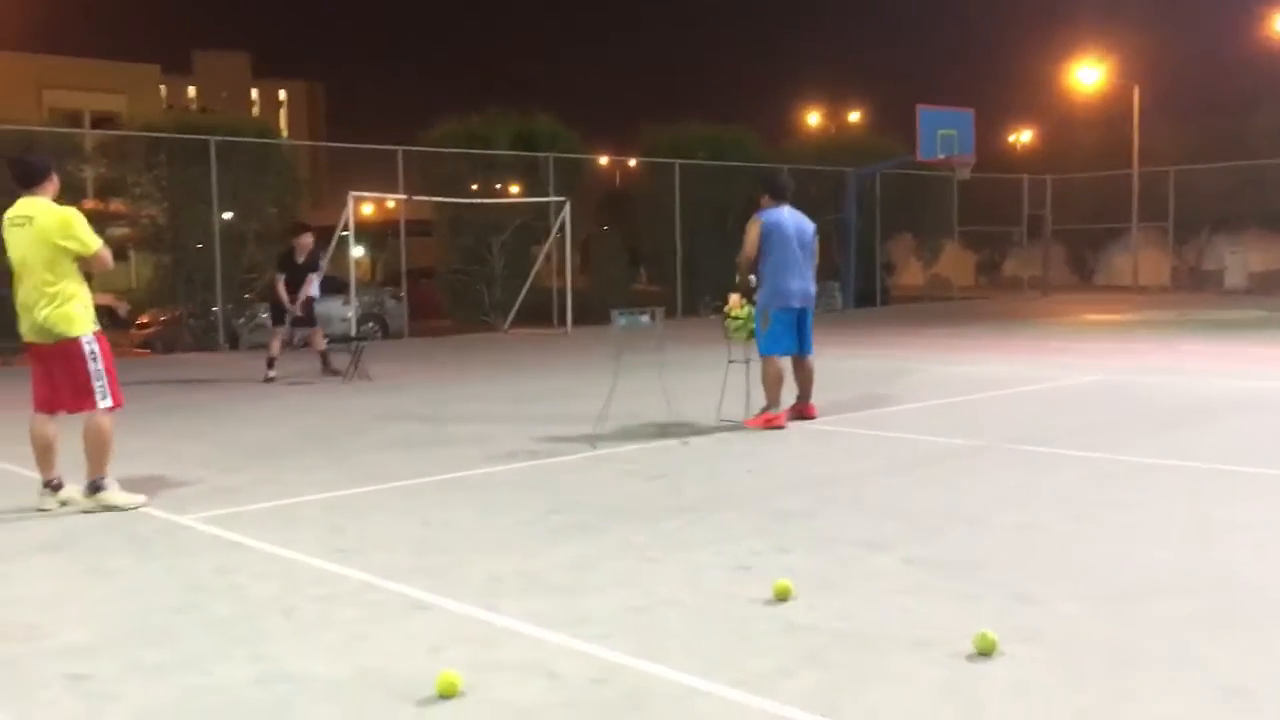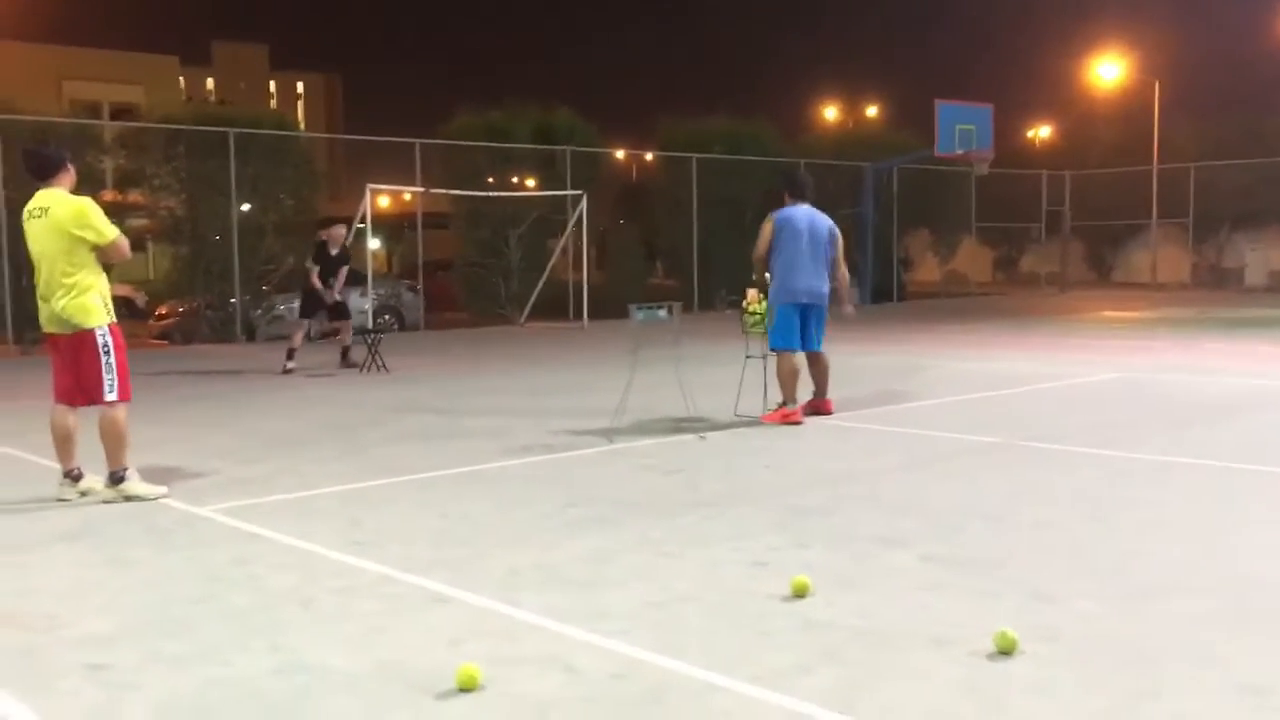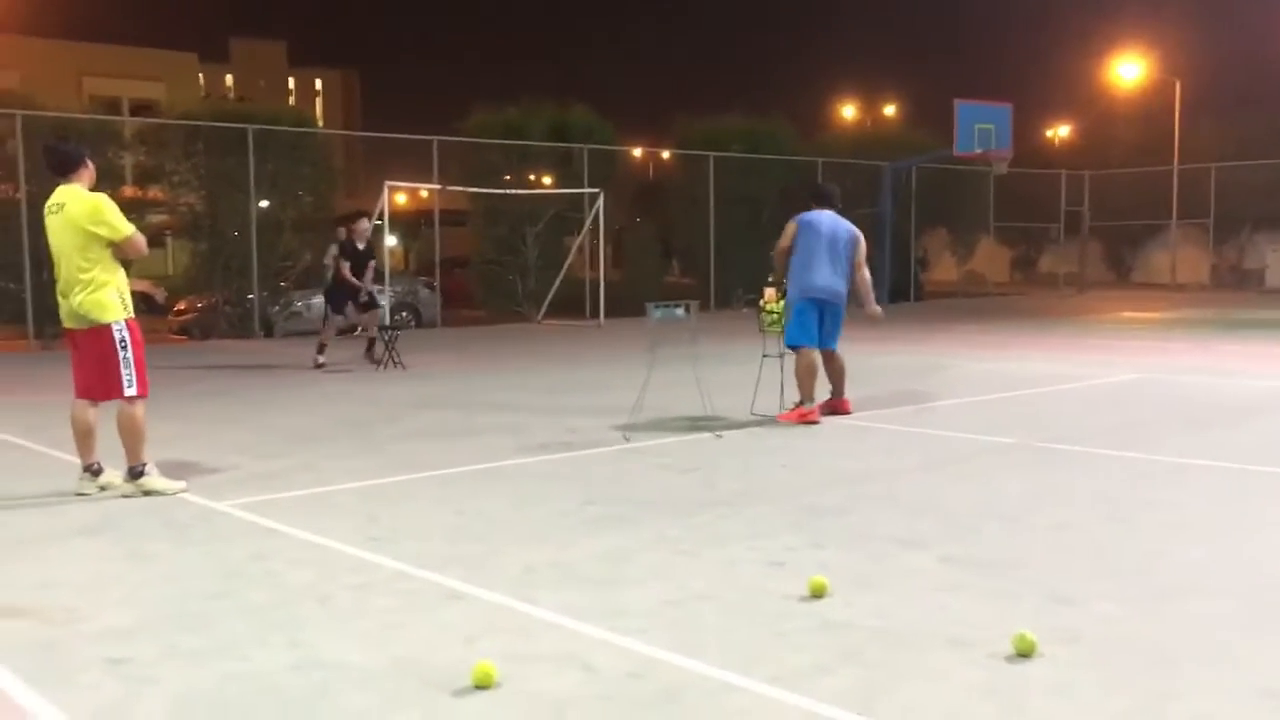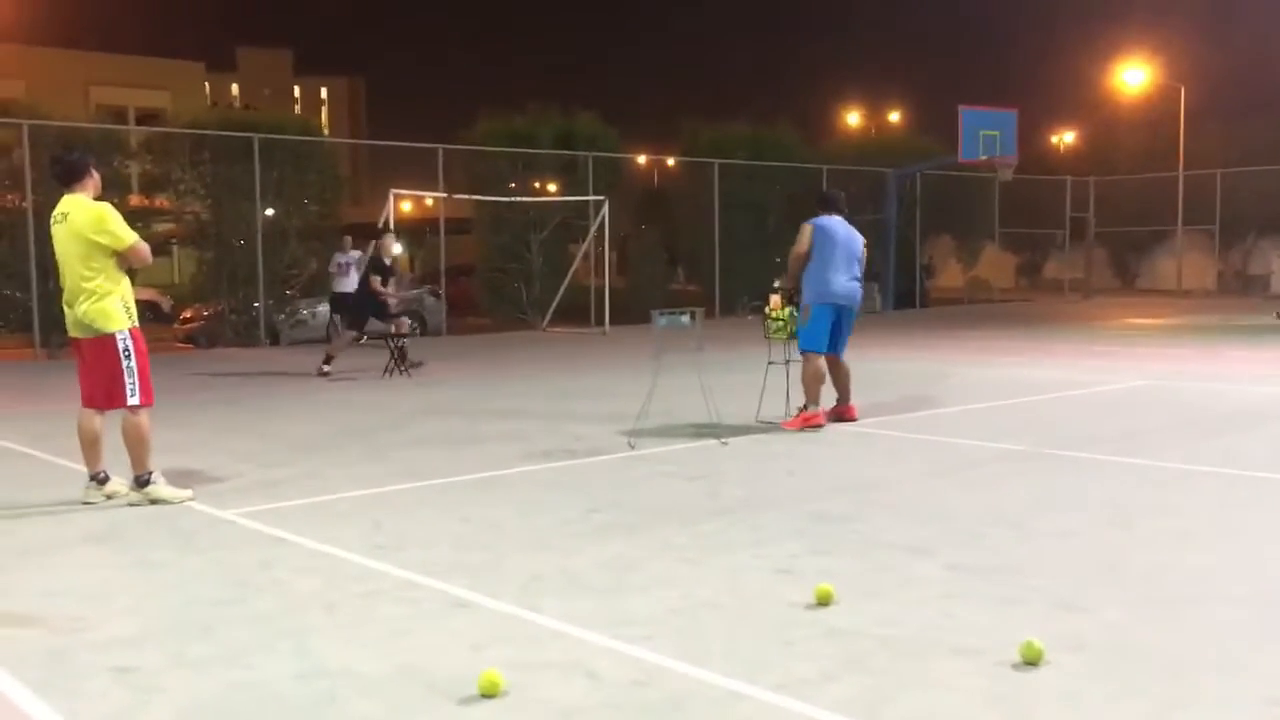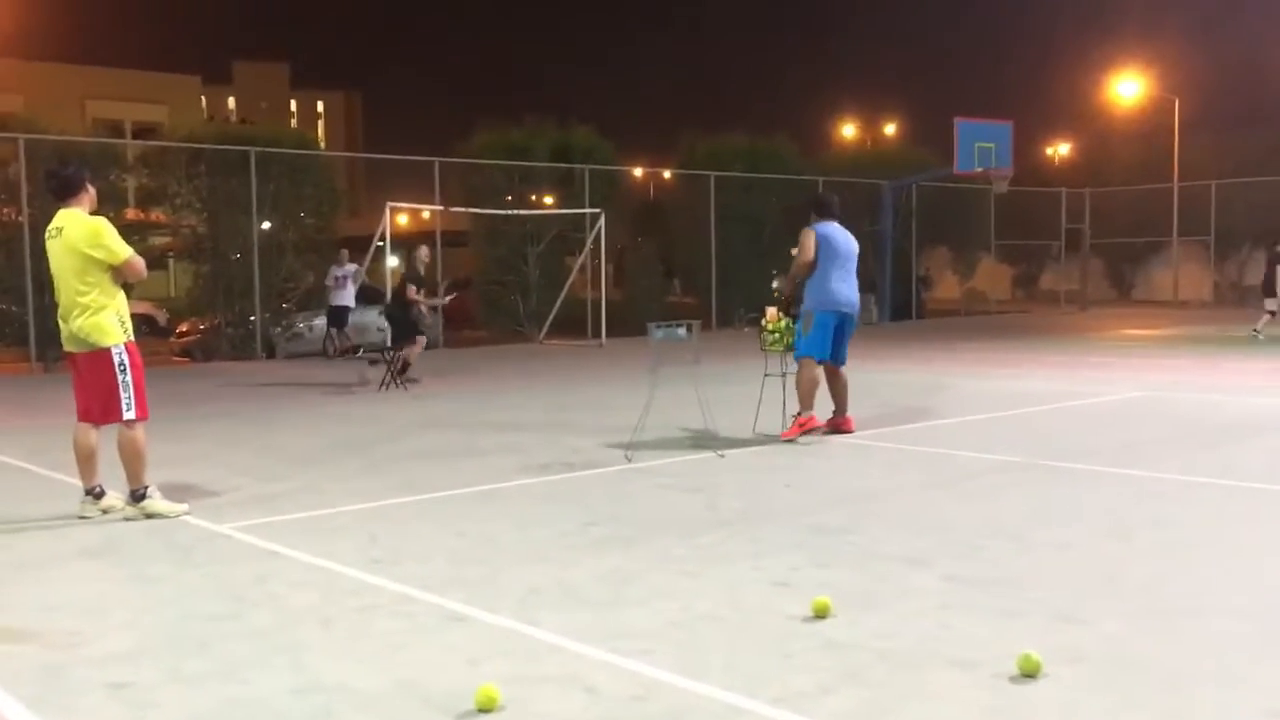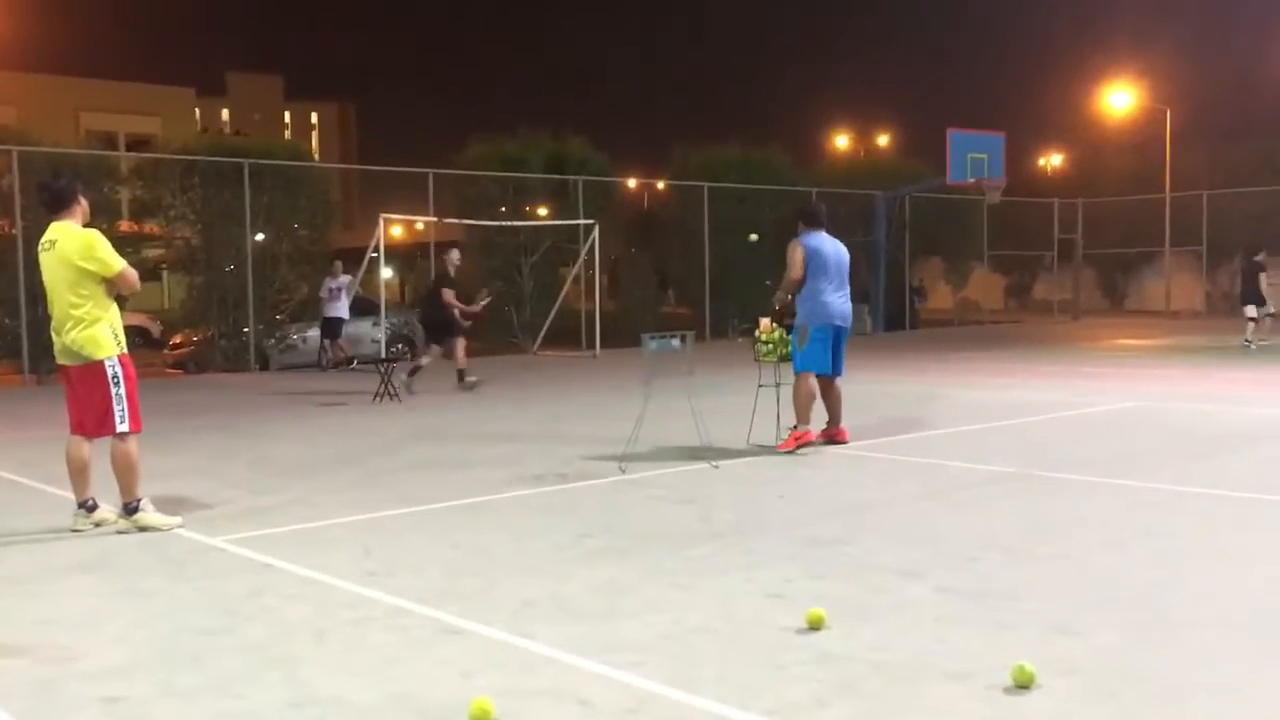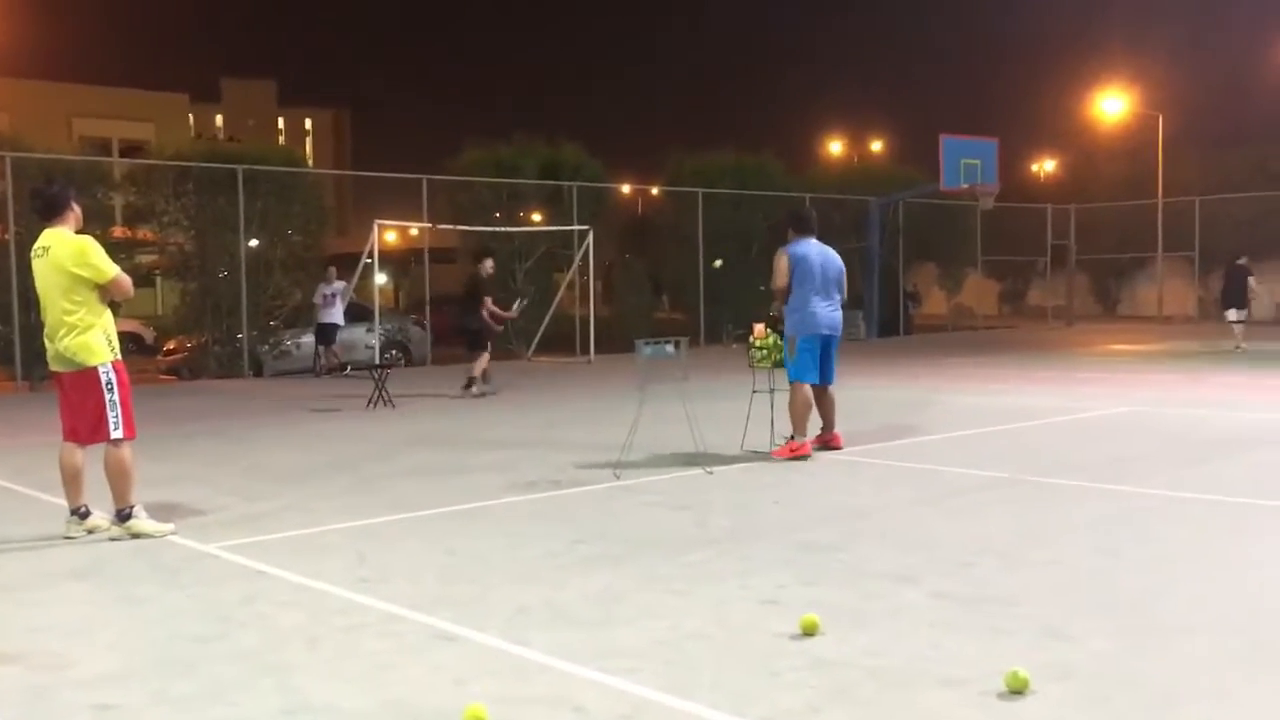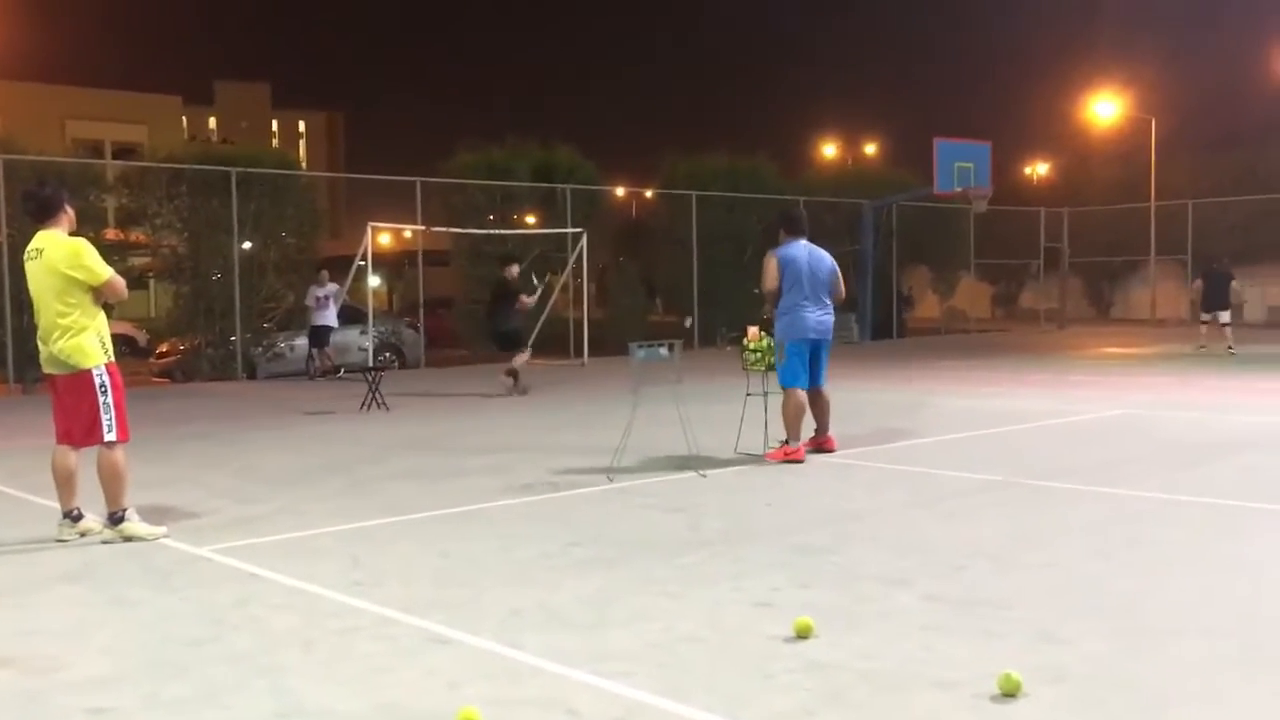
dt=0.2s
person 1, frame 1
right shoulder: (63, 217)
right elbow: (104, 262)
left hip: (35, 326)
right hip: (72, 324)
left knee: (44, 410)
right knee: (101, 405)
left ankle: (51, 487)
right ankle: (99, 486)
person 1, frame 2
left shoulder: (31, 211)
right shoulder: (78, 207)
right elbow: (121, 251)
left wrist: (89, 249)
left hip: (55, 316)
right hip: (89, 315)
left knee: (65, 400)
right knee: (113, 399)
left ankle: (71, 477)
right ankle: (120, 478)
person 1, frame 3
left shoulder: (53, 206)
right shoulder: (94, 202)
right elbow: (138, 247)
right wrist: (118, 241)
left hip: (75, 311)
right hip: (107, 310)
left knee: (86, 395)
right knee: (131, 393)
left ankle: (91, 472)
right ankle: (139, 472)
person 1, frame 4
left shoulder: (60, 215)
right shoulder: (98, 212)
right elbow: (142, 256)
right wrist: (125, 250)
left hip: (81, 319)
right hip: (111, 319)
left knee: (92, 404)
right knee: (135, 402)
left ankle: (97, 480)
right ankle: (144, 481)
person 1, frame 5
left shoulder: (55, 230)
right shoulder: (93, 226)
right elbow: (137, 271)
left wrist: (112, 273)
right wrist: (119, 266)
left hip: (76, 333)
right hip: (106, 333)
left knee: (88, 418)
right knee: (131, 416)
left ankle: (92, 495)
right ankle: (140, 496)
person 1, frame 6
left shoulder: (47, 243)
right shoulder: (86, 239)
right elbow: (131, 282)
left wrist: (104, 283)
right wrist: (111, 277)
left hip: (69, 347)
right hip: (99, 346)
left knee: (80, 431)
right knee: (124, 430)
left ankle: (86, 508)
right ankle: (133, 508)
person 1, frame 7
left shoulder: (40, 249)
right shoulder: (80, 245)
right elbow: (124, 289)
left wrist: (98, 289)
right wrist: (105, 283)
left hip: (63, 353)
right hip: (93, 352)
left knee: (73, 438)
right knee: (118, 436)
left ankle: (78, 515)
right ankle: (127, 515)
person 1, frame 8
left shoulder: (33, 252)
right shoulder: (74, 247)
right elbow: (119, 291)
left wrist: (91, 291)
right wrist: (100, 287)
left hip: (56, 355)
right hip: (87, 355)
left knee: (66, 441)
right knee: (111, 439)
left ankle: (71, 518)
right ankle: (119, 519)
person 2, frame 1
left shoulder: (761, 220)
right shoulder: (807, 222)
left elbow: (748, 255)
right elbow: (814, 261)
left wrist: (743, 274)
left hip: (775, 295)
right hip: (805, 293)
left knee: (771, 353)
right knee: (801, 353)
left ankle: (773, 412)
right ankle: (805, 404)
person 2, frame 2
left shoulder: (777, 218)
right shoulder: (828, 223)
left elbow: (760, 253)
right elbow: (839, 266)
left wrist: (761, 273)
right wrist: (844, 300)
left hip: (786, 291)
right hip: (818, 292)
left knee: (785, 349)
right knee: (814, 348)
left ankle: (790, 408)
right ankle: (822, 400)
person 2, frame 3
left shoulder: (801, 220)
right shoulder: (852, 231)
left elbow: (781, 248)
right elbow: (860, 270)
left wrist: (782, 275)
right wrist: (869, 303)
left hip: (804, 290)
right hip: (835, 293)
left knee: (805, 347)
right knee: (828, 348)
left ankle: (807, 407)
right ankle: (839, 399)
person 2, frame 4
left shoulder: (813, 225)
right shoulder: (857, 238)
left elbow: (800, 252)
left wrist: (791, 278)
left hip: (820, 295)
right hip: (850, 298)
left knee: (813, 352)
right knee: (834, 353)
left ankle: (812, 411)
right ankle: (845, 406)
person 2, frame 5
left shoulder: (812, 231)
right shoulder: (850, 239)
left elbow: (806, 259)
left wrist: (790, 281)
left hip: (821, 302)
right hip: (849, 304)
left knee: (809, 358)
right knee: (834, 363)
left ankle: (806, 416)
right ankle: (841, 418)
person 2, frame 6
left shoulder: (800, 243)
right shoulder: (841, 248)
left elbow: (795, 276)
left wrist: (783, 293)
left hip: (815, 315)
right hip: (841, 315)
left knee: (806, 372)
right knee: (828, 375)
left ankle: (802, 430)
right ankle: (835, 429)
person 2, frame 7
left shoulder: (787, 252)
right shoulder: (834, 255)
left elbow: (779, 285)
right elbow: (842, 294)
left wrist: (781, 302)
left hip: (804, 324)
right hip: (832, 323)
left knee: (800, 382)
right knee: (821, 383)
left ankle: (799, 442)
right ankle: (829, 434)
person 2, frame 8
left shoulder: (776, 255)
right shoulder: (825, 257)
left elbow: (769, 288)
right elbow: (840, 295)
left wrist: (774, 305)
left hip: (793, 327)
right hip: (823, 326)
left knee: (793, 386)
right knee: (816, 385)
left ankle: (793, 446)
right ankle: (823, 437)
